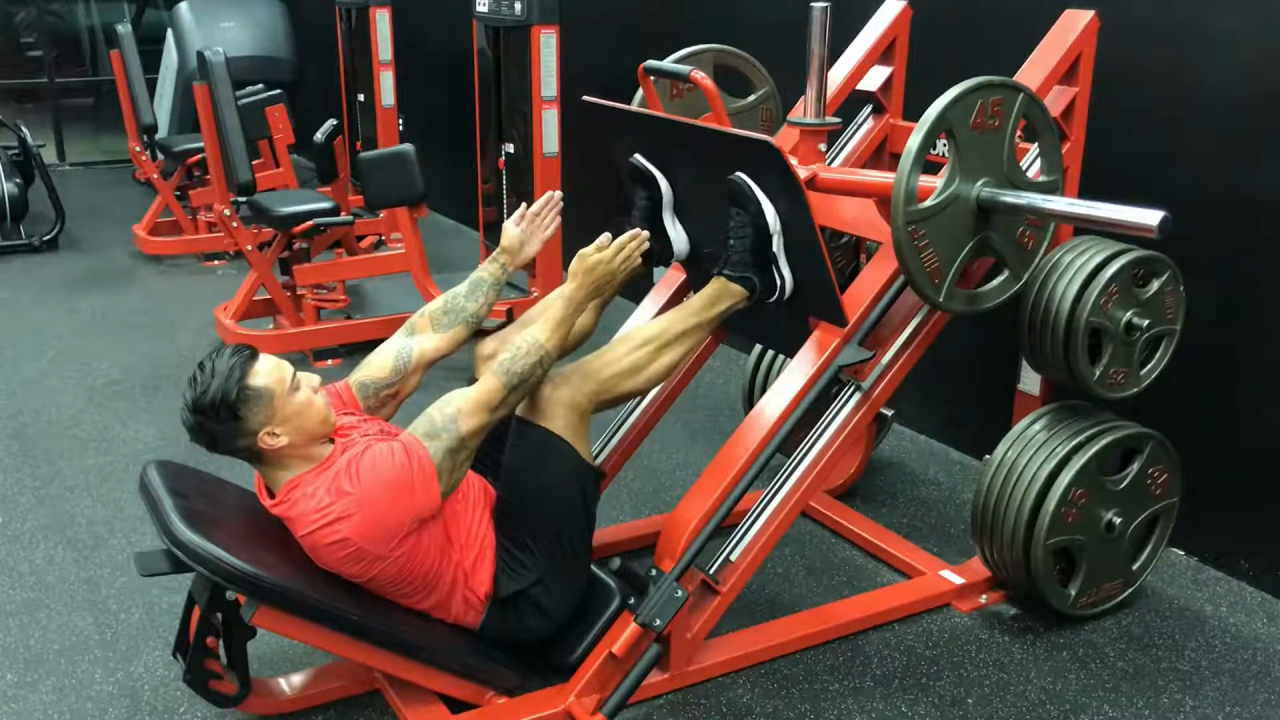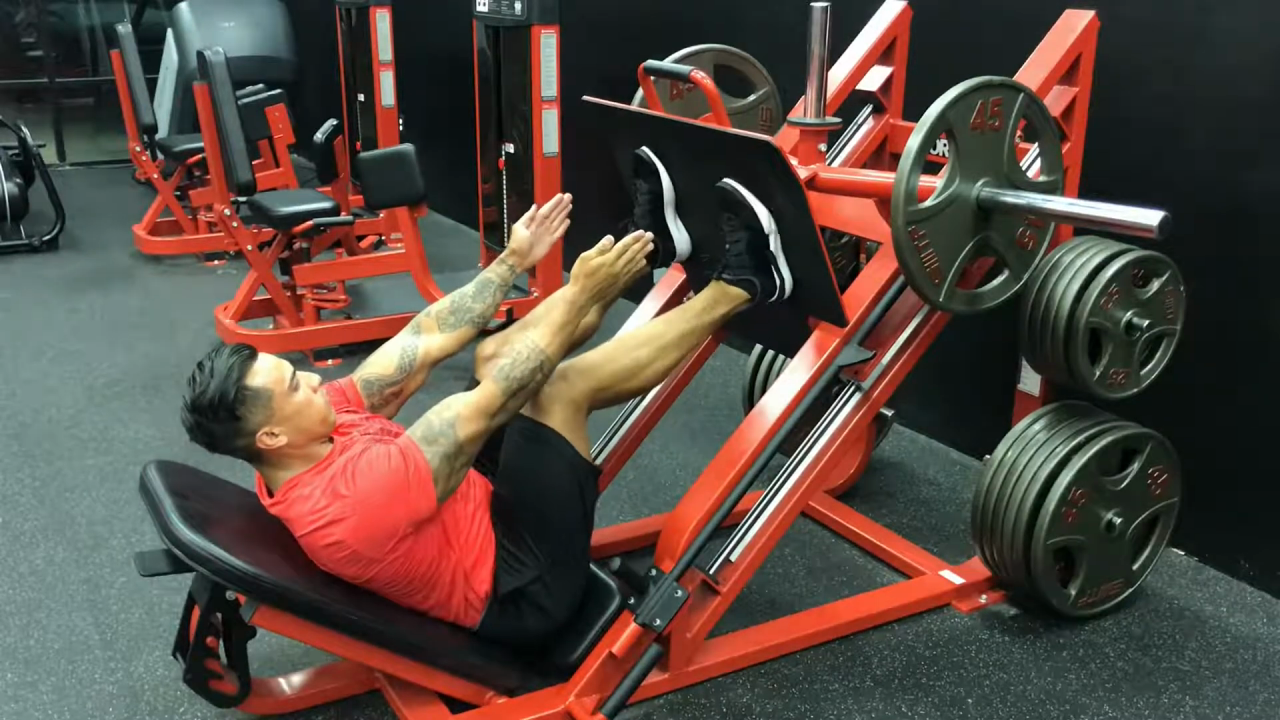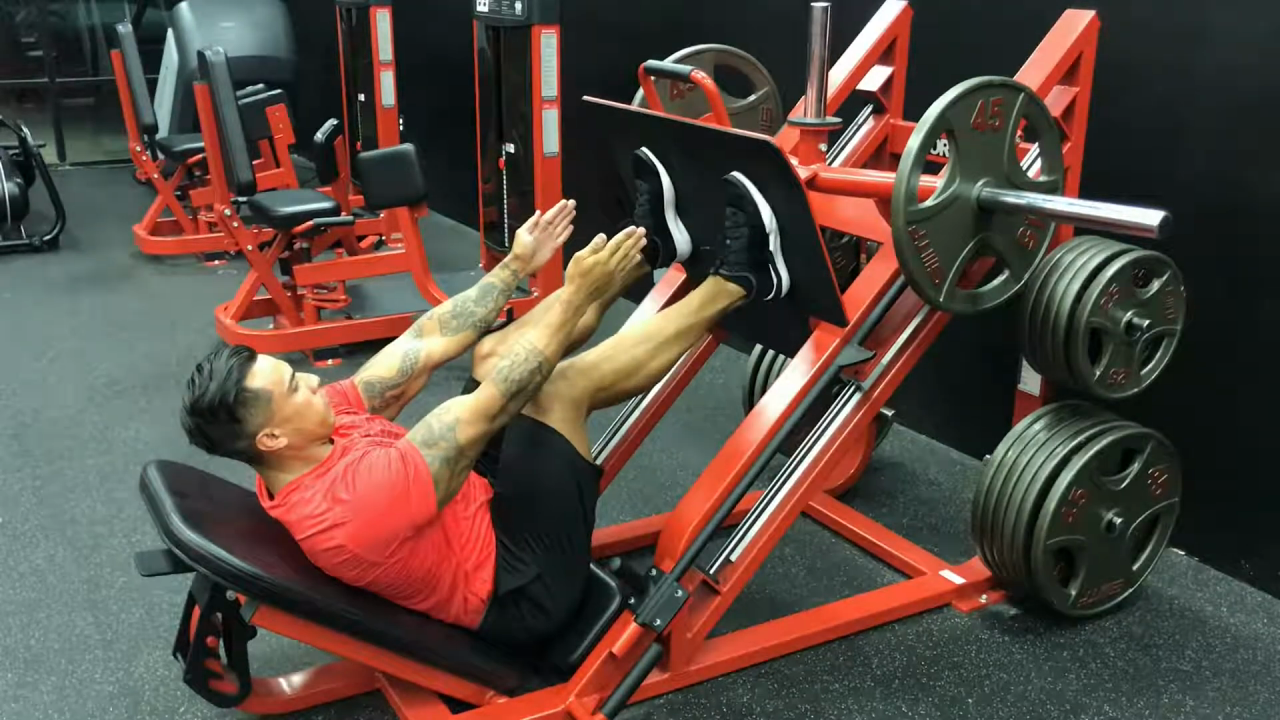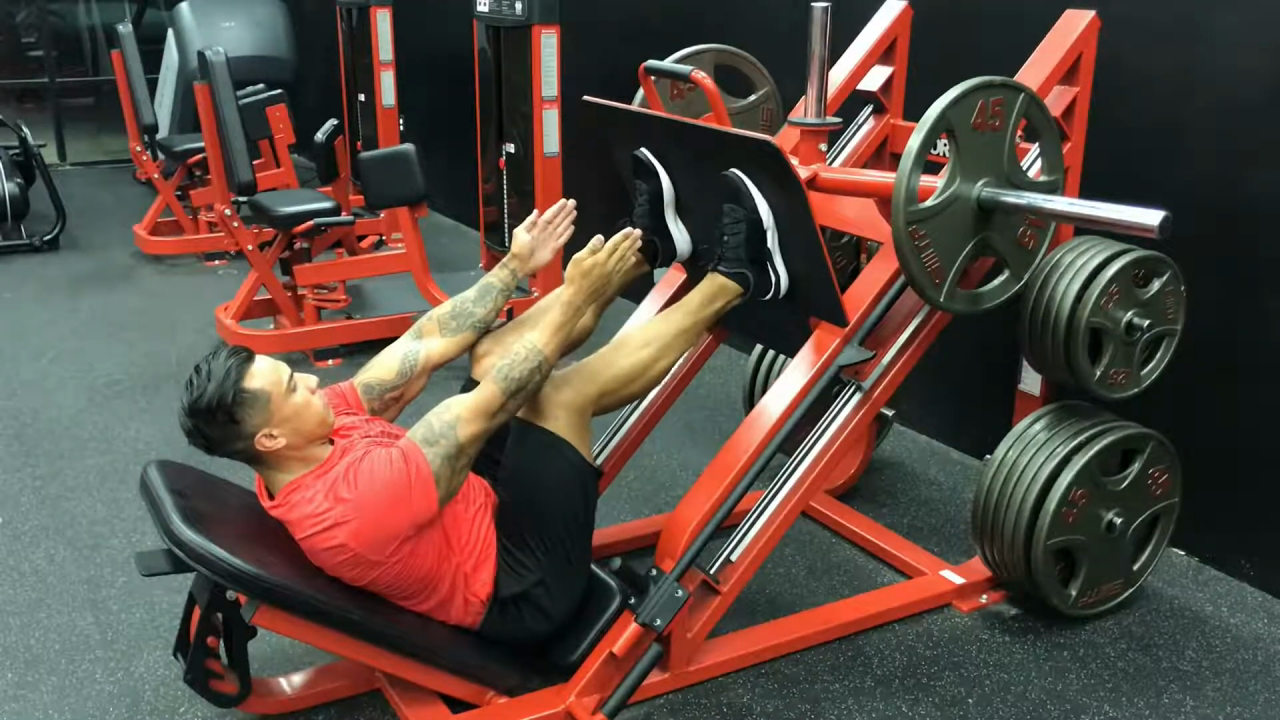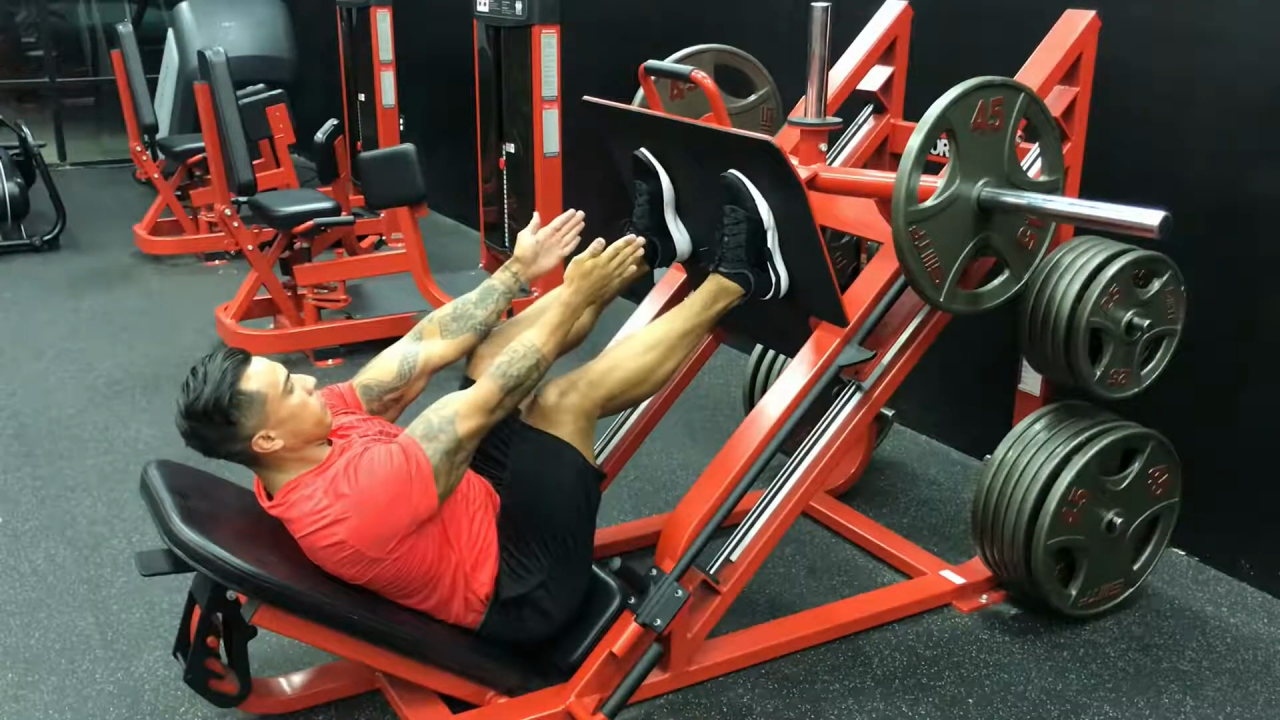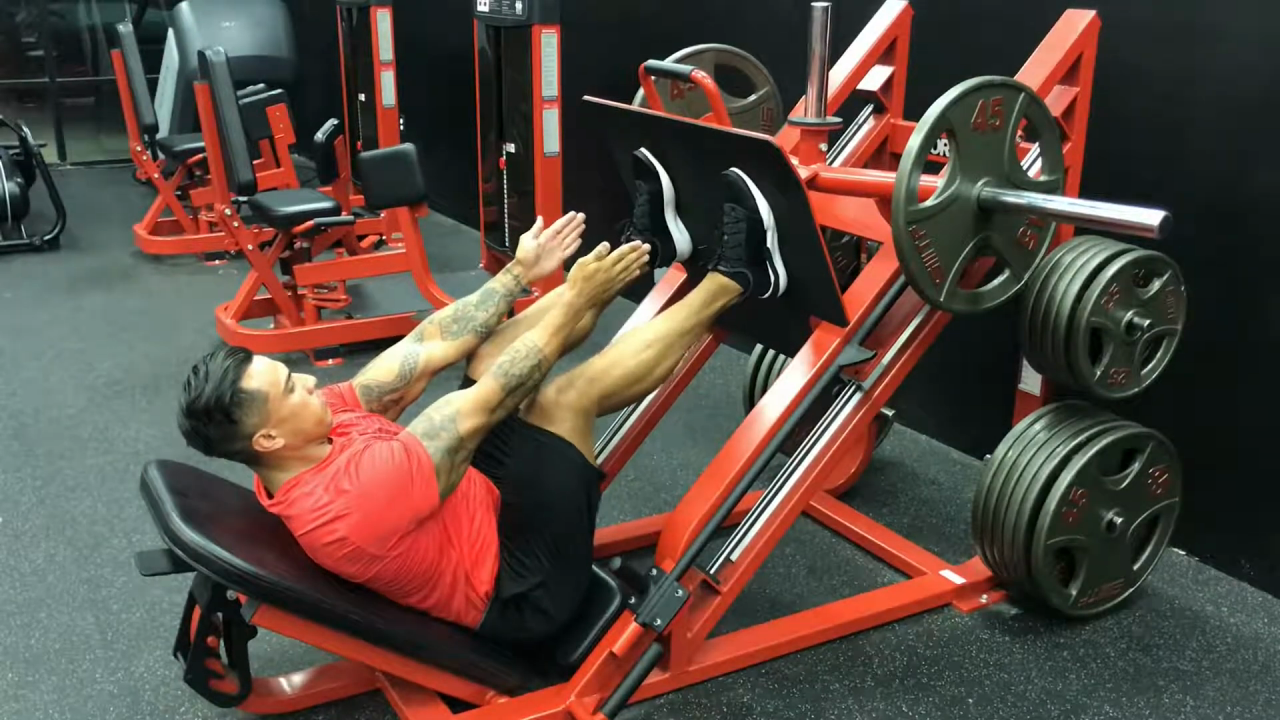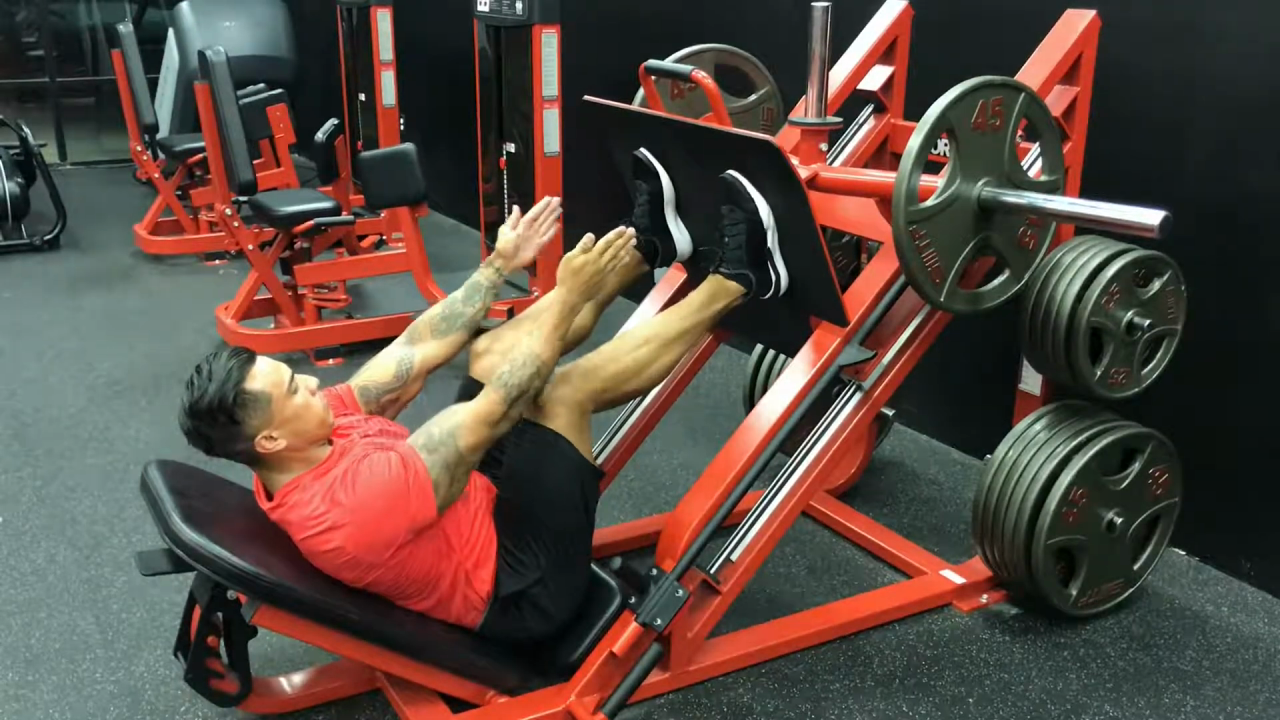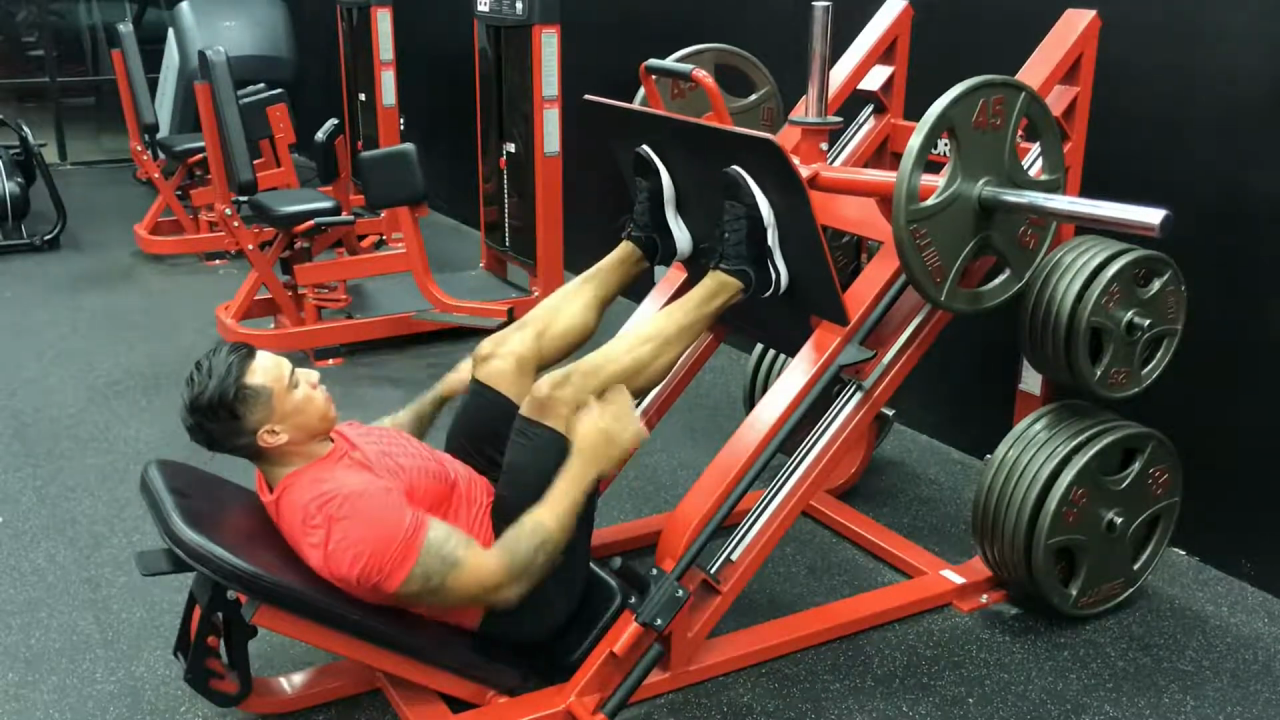
dt=0.3s
person 1, frame 1
left shoulder: (301, 446)
right shoulder: (352, 496)
left elbow: (418, 346)
right elbow: (490, 404)
left wrist: (505, 259)
right wrist: (578, 291)
left hip: (486, 514)
right hip: (521, 590)
left knee: (493, 352)
right knee: (560, 392)
left ankle: (643, 245)
right ankle: (737, 285)
person 1, frame 2
left shoulder: (313, 428)
right shoulder: (348, 499)
left elbow: (423, 345)
right elbow: (493, 405)
left wrist: (512, 260)
right wrist: (580, 293)
left hip: (488, 511)
right hip: (520, 589)
left knee: (494, 354)
right knee: (557, 388)
left ankle: (648, 244)
right ankle: (737, 287)
person 1, frame 3
left shoulder: (312, 431)
right shoulder: (349, 503)
left elbow: (424, 348)
right elbow: (492, 409)
left wrist: (518, 265)
right wrist: (577, 295)
left hip: (487, 509)
right hip: (520, 589)
left knee: (494, 352)
right knee: (559, 387)
left ankle: (647, 248)
right ankle: (733, 284)
person 1, frame 4
left shoulder: (312, 431)
right shoulder: (349, 503)
left elbow: (424, 349)
right elbow: (491, 408)
left wrist: (516, 265)
right wrist: (577, 296)
left hip: (488, 508)
right hip: (520, 588)
left knee: (492, 350)
right knee: (560, 394)
left ankle: (646, 248)
right ankle: (733, 281)
person 1, frame 5
left shoulder: (313, 431)
right shoulder: (349, 499)
left elbow: (426, 350)
right elbow: (487, 405)
left wrist: (518, 269)
right wrist: (575, 298)
left hip: (484, 507)
right hip: (520, 589)
left knee: (491, 349)
right knee: (566, 400)
left ankle: (646, 247)
right ankle: (734, 281)
person 1, frame 6
left shoulder: (314, 429)
right shoulder: (352, 497)
left elbow: (428, 350)
right elbow: (490, 403)
left wrist: (519, 272)
right wrist: (579, 299)
left hip: (484, 507)
right hip: (521, 589)
left knee: (493, 348)
right knee: (561, 397)
left ankle: (647, 245)
right ankle: (732, 281)
person 1, frame 7
left shoulder: (311, 434)
right shoulder: (351, 504)
left elbow: (418, 351)
right elbow: (492, 416)
left wrist: (500, 264)
right wrist: (570, 297)
left hip: (482, 510)
right hip: (520, 587)
left knee: (493, 349)
right knee: (560, 391)
left ankle: (646, 246)
right ankle: (731, 283)
person 1, frame 8
left shoulder: (292, 460)
right shoulder: (345, 515)
right elbow: (498, 580)
left wrist: (439, 393)
right wrist: (586, 463)
left hip: (477, 505)
right hip: (517, 589)
left knee: (501, 354)
right knee: (557, 394)
left ankle: (645, 243)
right ankle: (732, 280)
